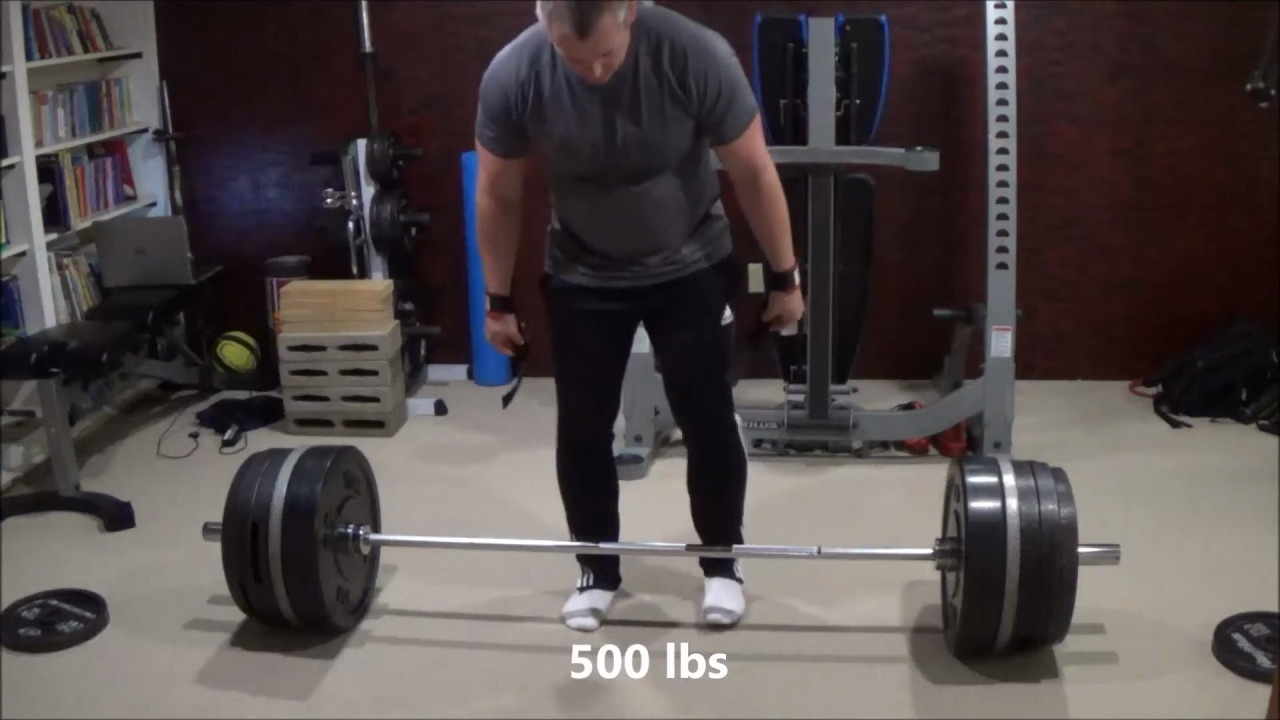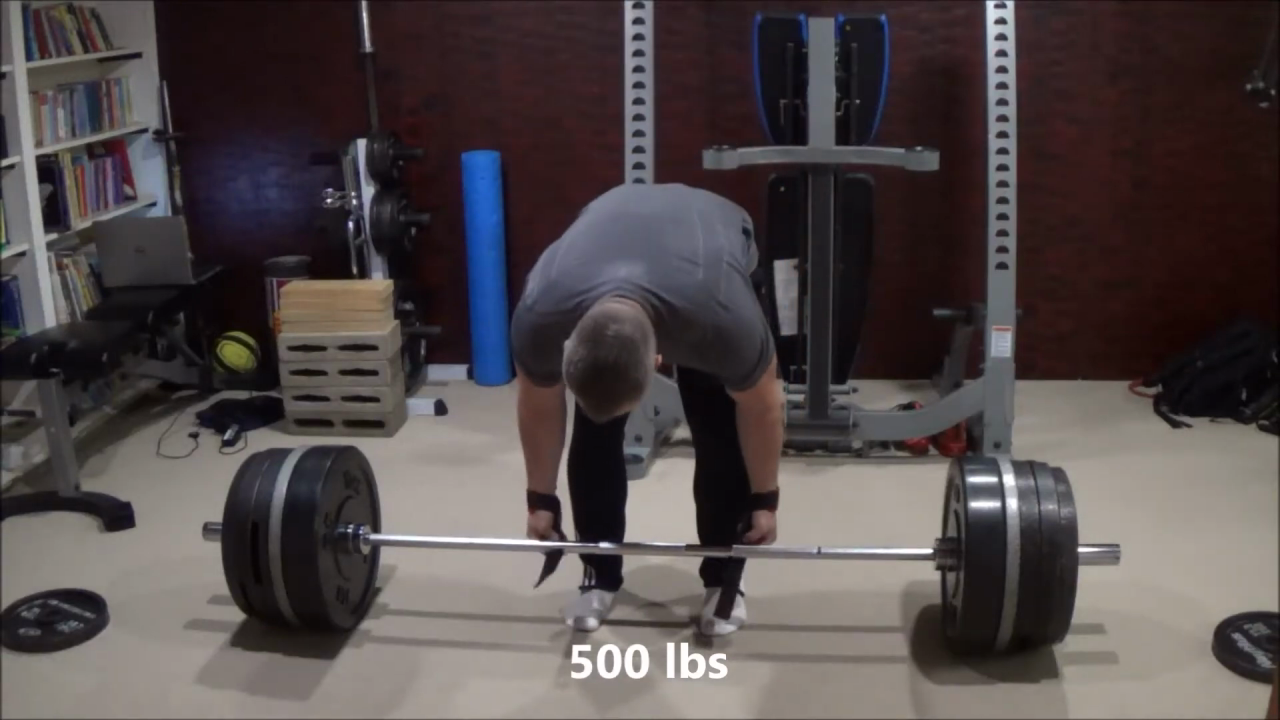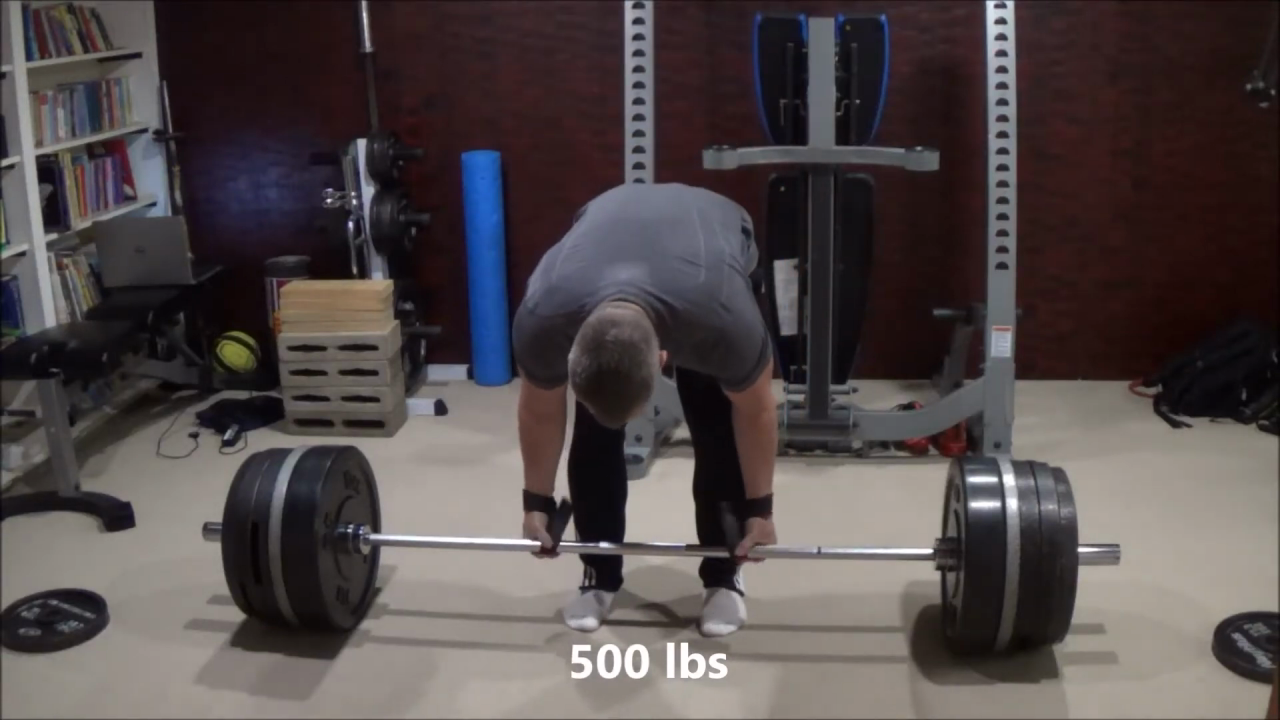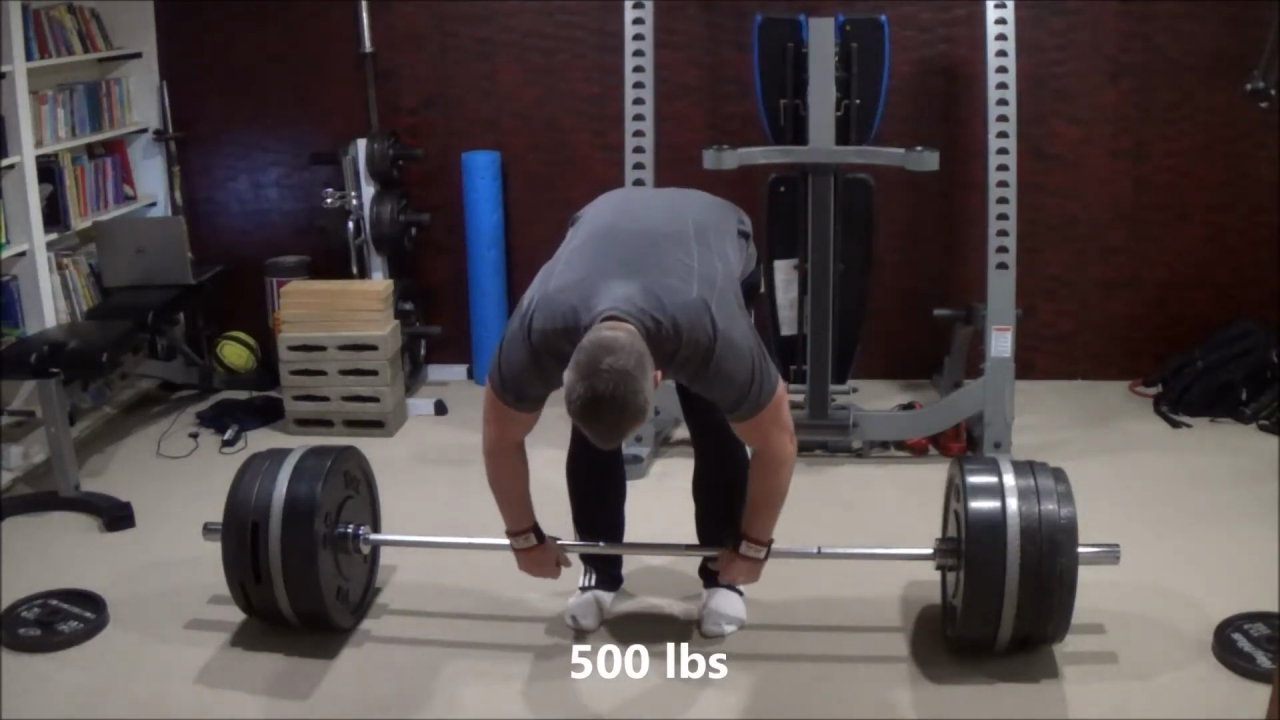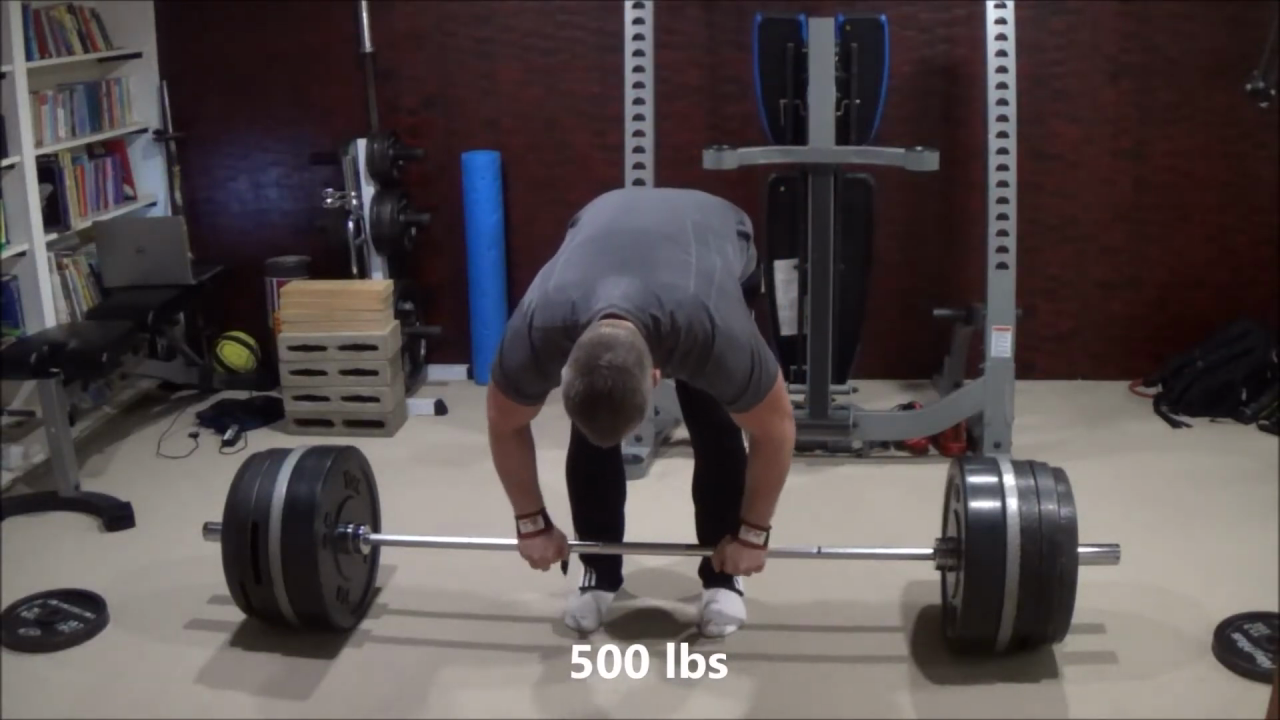
dt=1s
person 1, frame 1
left shoulder: (694, 55)
right shoulder: (513, 75)
left elbow: (753, 172)
right elbow: (497, 195)
left wrist: (785, 277)
right wrist: (499, 301)
left hip: (692, 269)
right hip: (581, 277)
left knee: (708, 422)
right knee: (582, 431)
left ankle: (722, 563)
right ankle: (597, 569)
person 1, frame 2
left shoulder: (723, 317)
right shoulder: (540, 317)
left elbow: (761, 408)
right elbow: (539, 410)
left wrist: (765, 499)
right wrist: (540, 499)
left knee: (720, 431)
right knee: (593, 433)
left ankle: (722, 575)
right ankle: (599, 573)
person 1, frame 3
left shoulder: (723, 318)
right shoulder: (542, 319)
left elbow: (754, 411)
right elbow: (541, 412)
left wrist: (759, 505)
right wrist: (537, 501)
left knee: (718, 428)
right knee: (591, 432)
left ankle: (723, 574)
right ankle: (599, 572)
person 1, frame 4
left shoulder: (716, 338)
right shoulder: (536, 334)
left elbow: (775, 444)
right elbow: (501, 439)
left wrist: (752, 548)
right wrist: (524, 539)
left knee: (716, 428)
right knee: (588, 436)
left ankle: (719, 576)
right ankle: (599, 570)
person 1, frame 5
left shoulder: (716, 334)
right shoulder: (536, 331)
left elbow: (776, 431)
right elbow: (505, 425)
left wrist: (752, 533)
right wrist: (532, 523)
left knee: (715, 428)
right knee: (588, 435)
left ankle: (720, 577)
right ankle: (599, 570)
